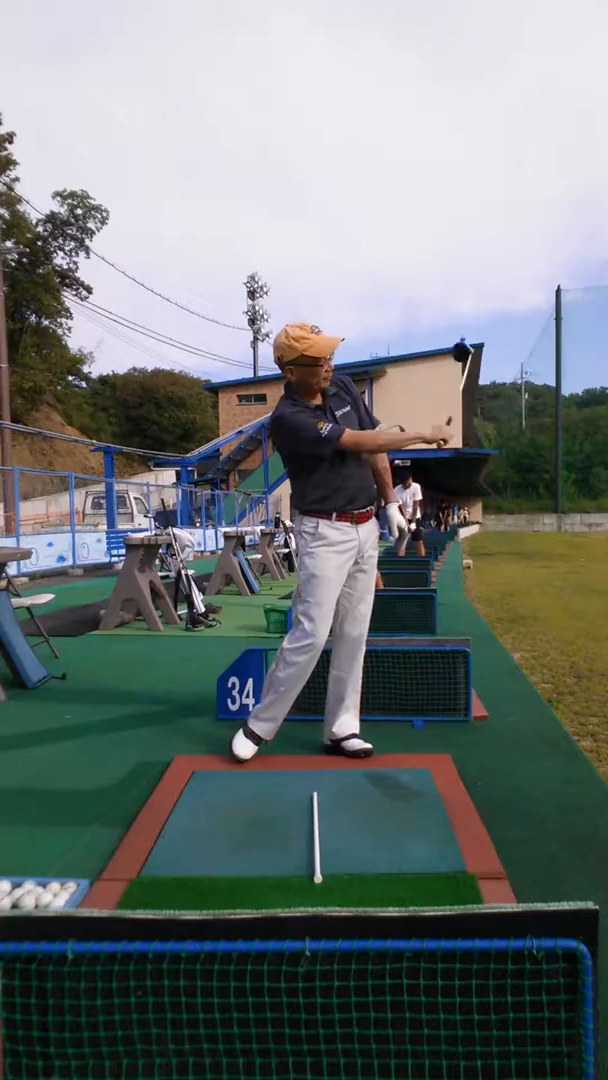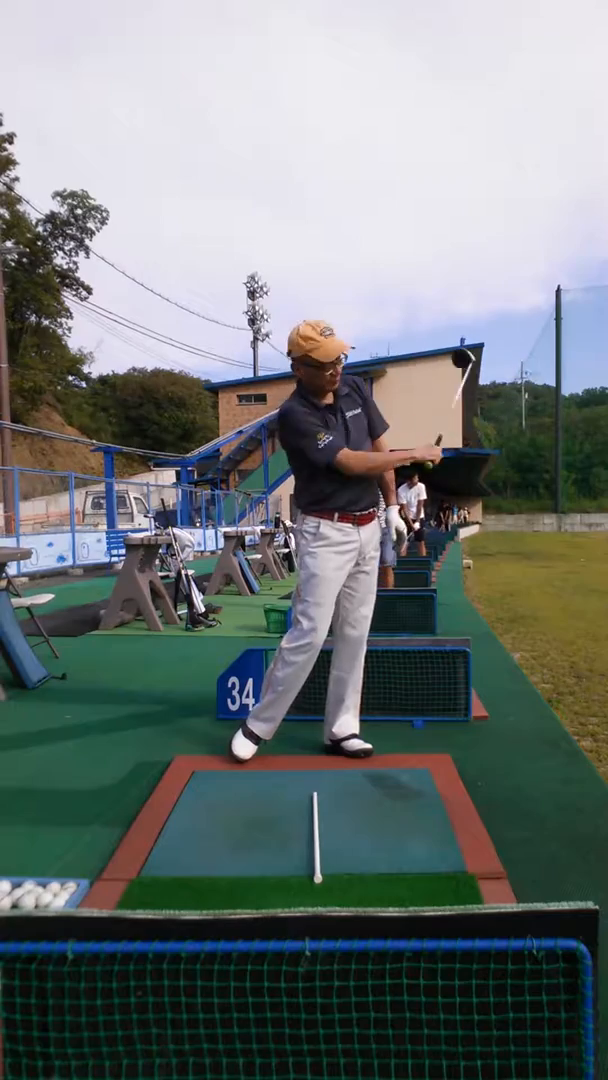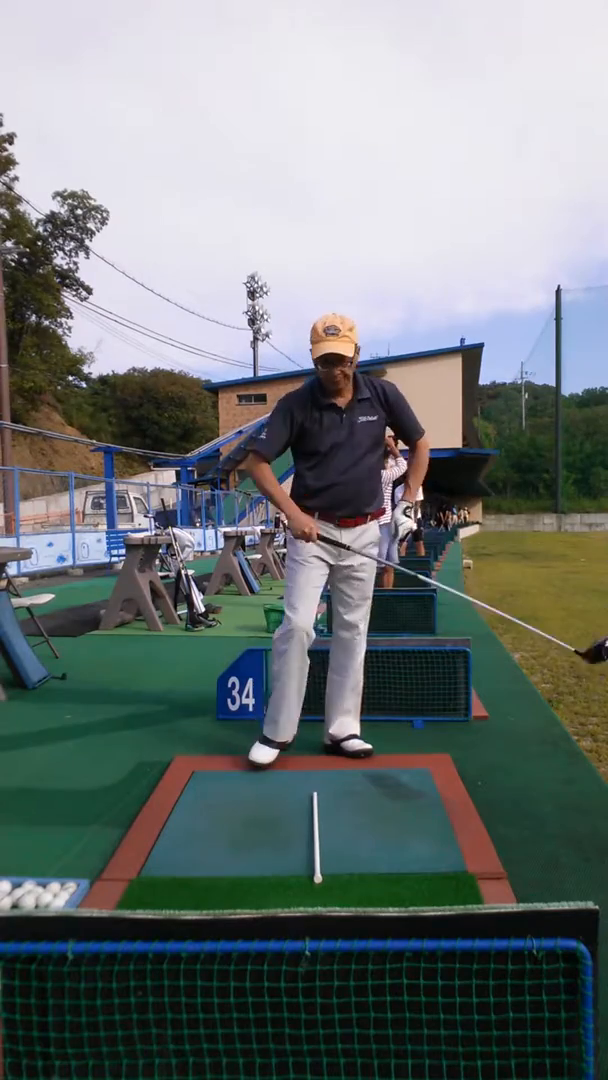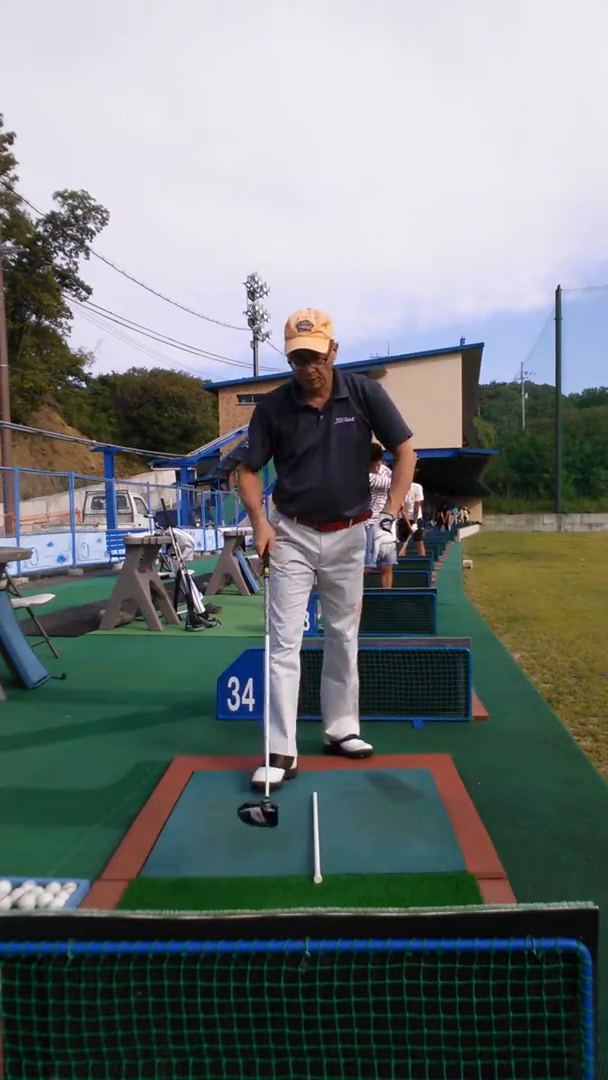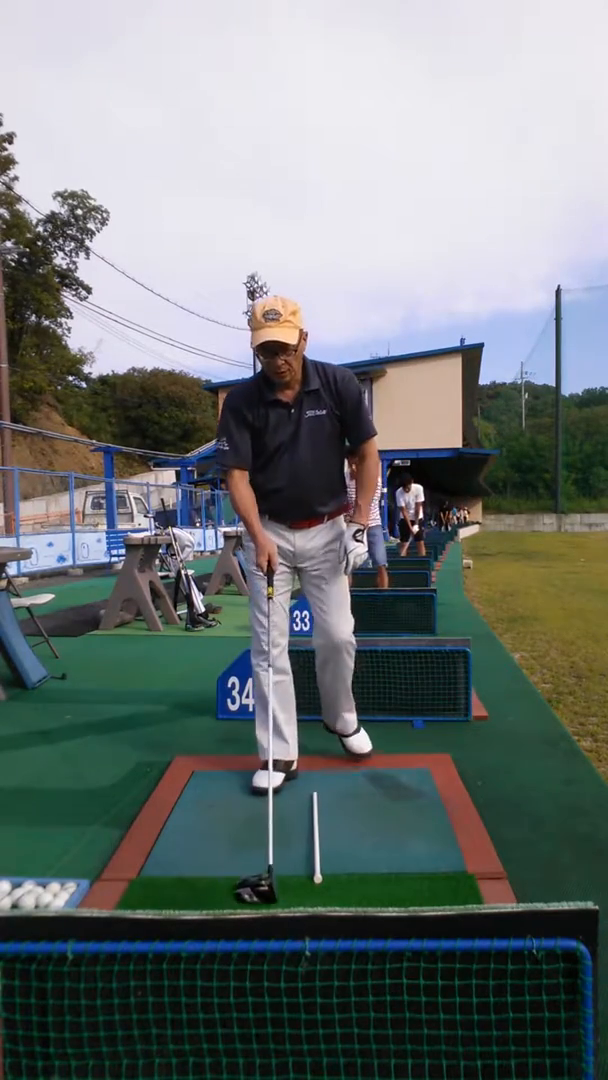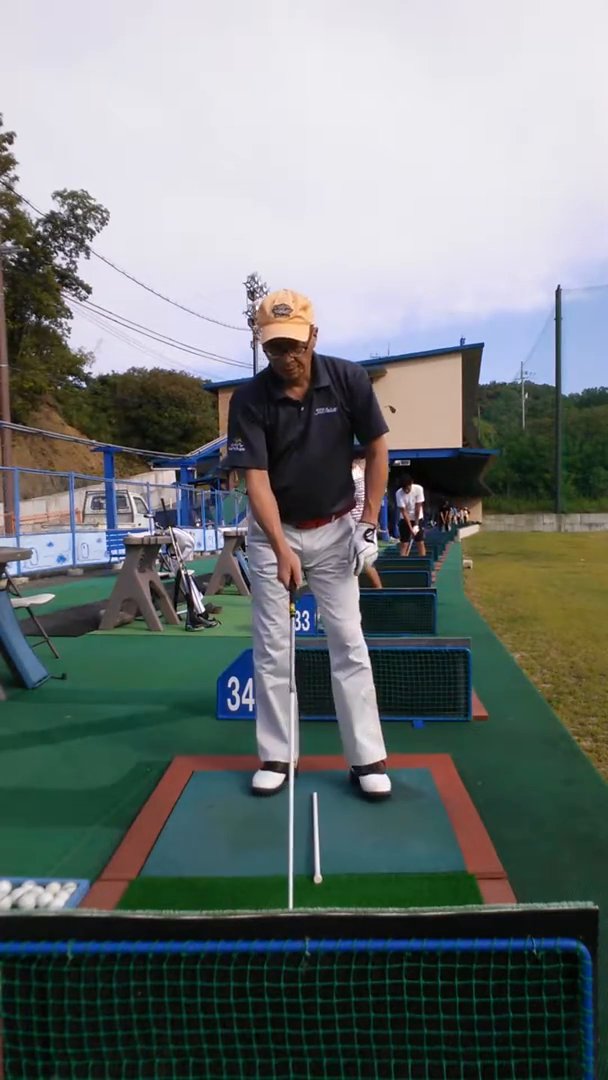
dt=0.4s
person 1, frame 1
left shoulder: (343, 387)
right shoulder: (288, 418)
left elbow: (373, 443)
right elbow: (360, 443)
left wrist: (390, 502)
right wrist: (424, 435)
left hip: (366, 527)
right hip: (325, 532)
left knee: (353, 633)
right knee: (311, 634)
left ankle: (341, 727)
right ankle: (259, 725)
person 1, frame 2
left shoulder: (354, 388)
right shoulder: (295, 414)
left elbow: (379, 444)
right elbow: (350, 462)
left wrist: (392, 505)
right wrist: (415, 453)
left hip: (368, 528)
right hip: (326, 533)
left knee: (354, 633)
right knee: (309, 634)
left ankle: (341, 728)
right ankle: (258, 725)
person 1, frame 3
left shoulder: (383, 394)
right shoulder: (296, 404)
left elbow: (419, 444)
right elbow: (257, 463)
left wrist: (408, 502)
right wrist: (291, 511)
left hip: (363, 533)
right hip: (311, 531)
left knee: (352, 631)
right knee: (296, 628)
left ankle: (341, 729)
right ankle: (276, 732)
person 1, frame 4
left shoulder: (365, 393)
right shoulder: (272, 406)
left elbow: (405, 452)
right elbow: (247, 470)
left wrist: (389, 518)
right wrist: (259, 522)
left hip: (348, 535)
right hip: (292, 535)
left knee: (343, 637)
right knee: (283, 640)
left ankle: (340, 729)
right ankle: (281, 752)
person 1, frame 5
left shoulder: (339, 384)
right shoulder: (241, 400)
left elbow: (368, 454)
right elbow: (237, 476)
left wrist: (360, 524)
right wrist: (258, 538)
left hip: (327, 530)
right hip: (269, 533)
left knee: (336, 636)
right knee: (269, 644)
left ankle: (341, 715)
right ankle: (279, 755)
person 1, frame 6
left shoulder: (349, 380)
right shoulder: (248, 398)
left elbow: (376, 451)
right elbow: (256, 480)
left wrist: (369, 525)
right wrist: (283, 550)
left hip: (335, 530)
right hip: (273, 533)
left knee: (348, 641)
right knee: (272, 647)
left ankle: (367, 757)
right ankle: (277, 755)
